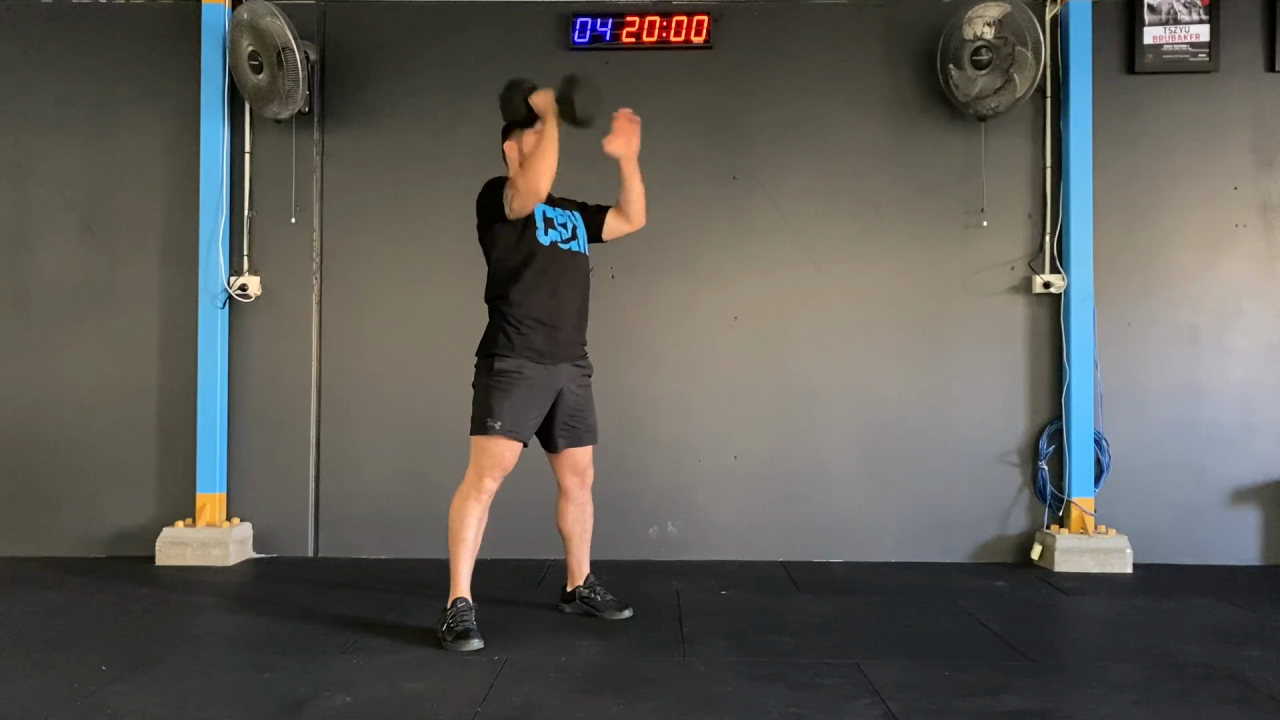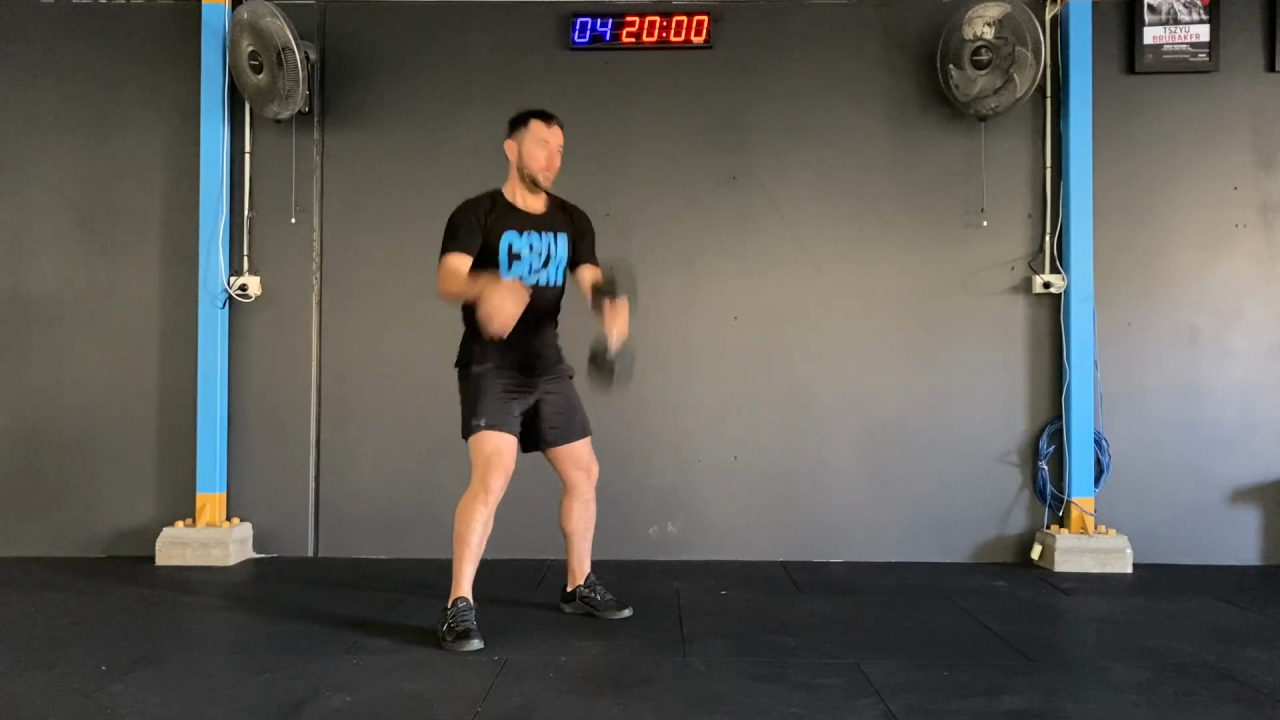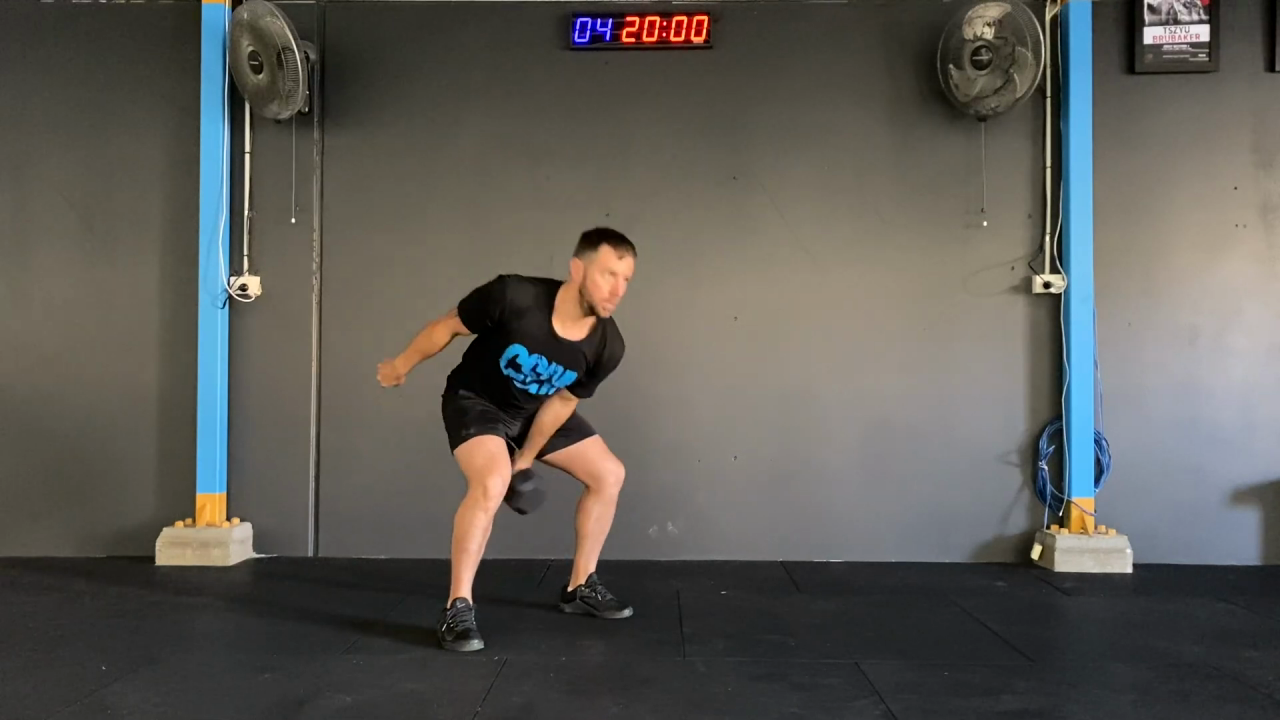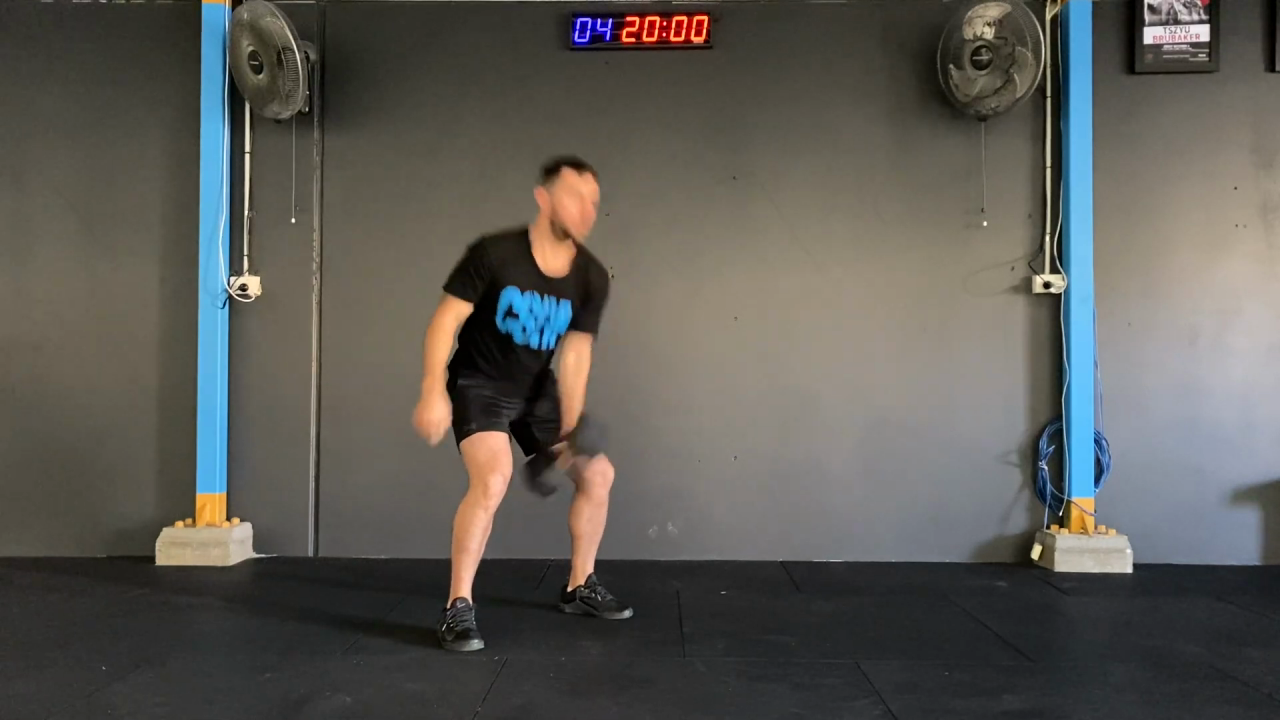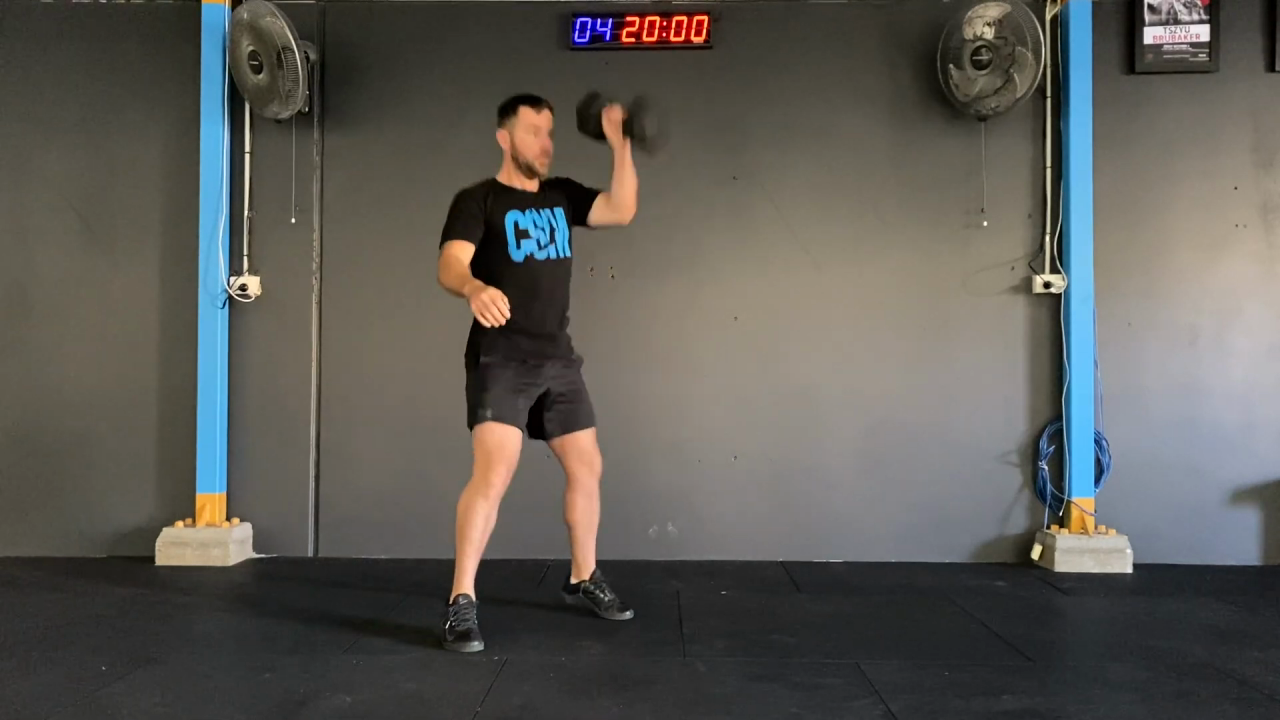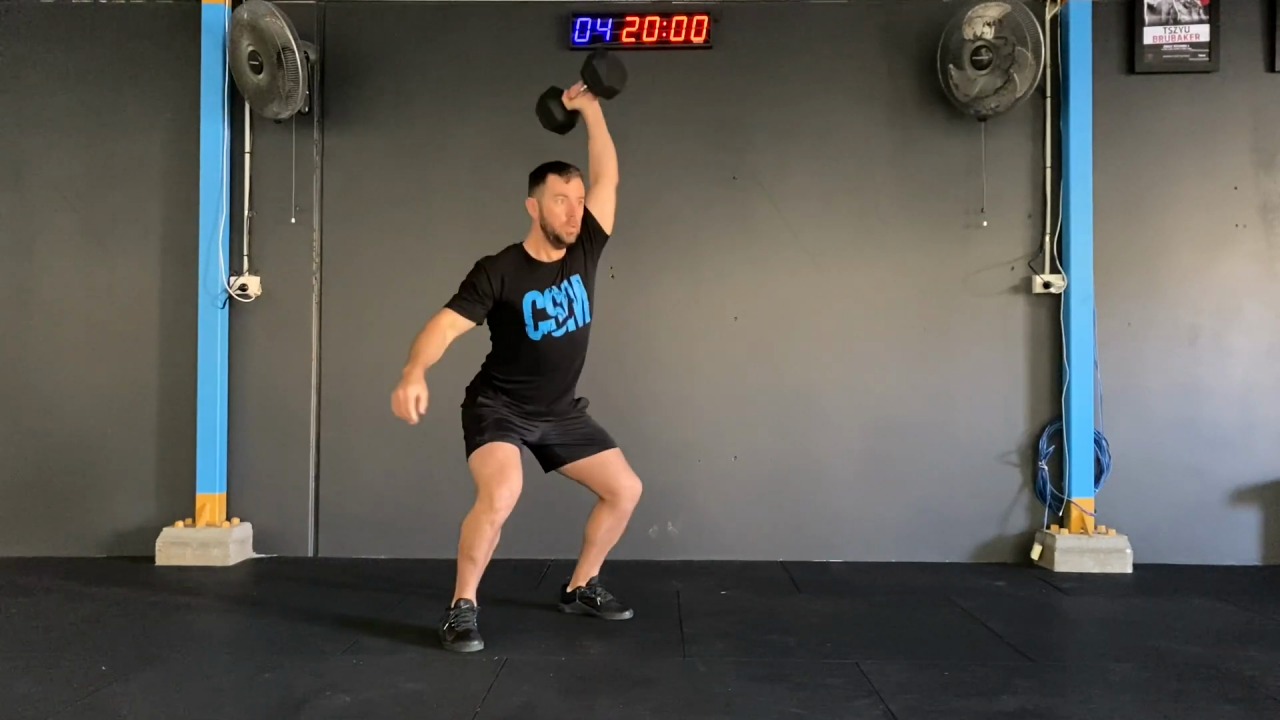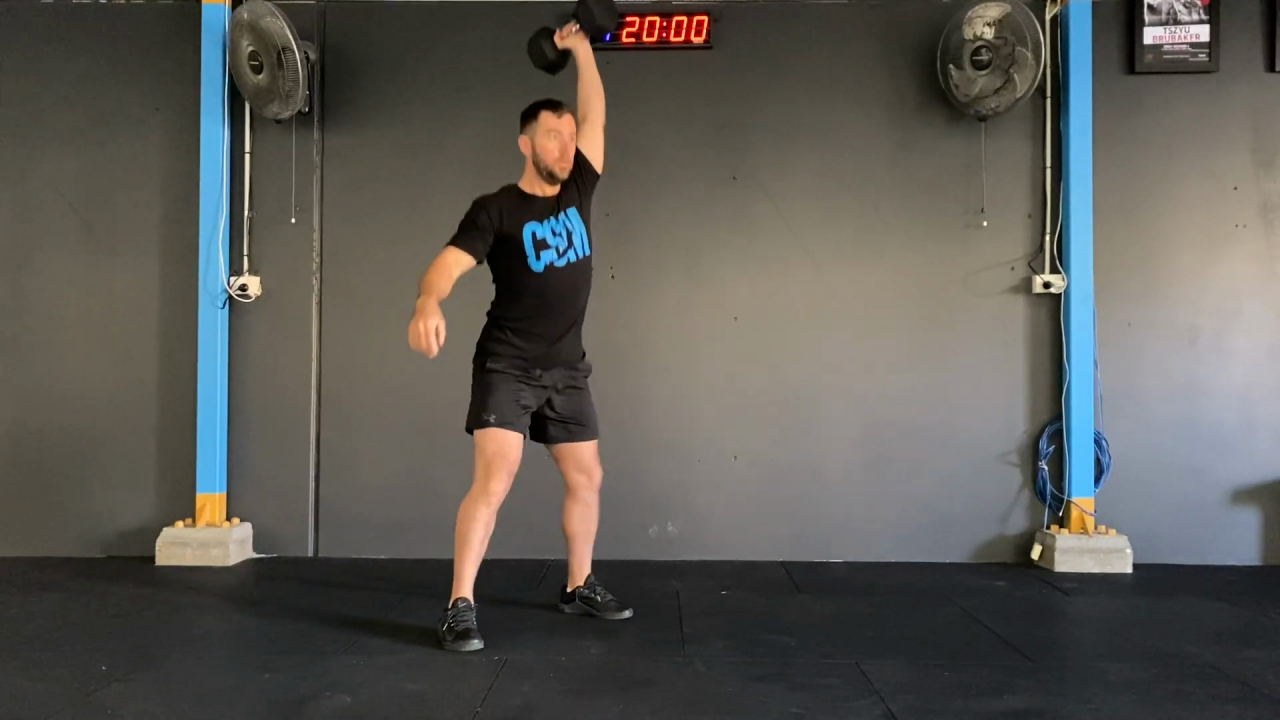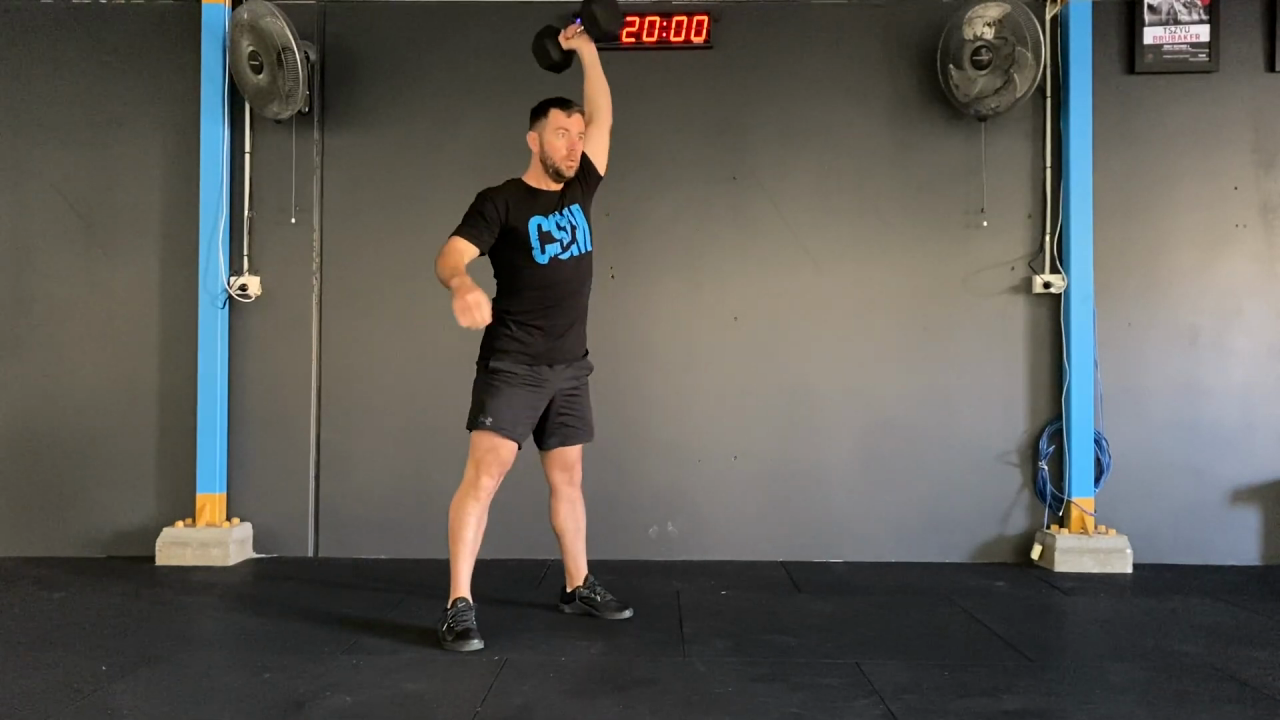
dt=0.4s
person 1, frame 1
left shoulder: (573, 211)
right shoulder: (498, 196)
left elbow: (633, 218)
right elbow: (533, 189)
left wrist: (626, 158)
right wrist: (547, 115)
left hip: (570, 366)
right hip: (513, 362)
left knee: (578, 478)
right knee: (485, 479)
left ankle: (579, 585)
right ankle: (457, 605)
person 1, frame 2
left shoulder: (571, 220)
right shoulder: (478, 213)
left elbow: (590, 280)
right elbow: (450, 278)
left wrist: (612, 306)
right wrist: (485, 287)
left hip: (547, 369)
right hip: (490, 369)
left knee: (581, 473)
right knee: (492, 479)
left ankle: (580, 585)
right ankle: (459, 606)
person 1, frame 3
left shoulder: (607, 347)
right shoulder: (514, 297)
left elbow: (562, 403)
right elbow: (446, 326)
left wrist: (527, 457)
right wrist: (399, 365)
left hip: (536, 411)
right hip: (475, 401)
left knee: (609, 475)
right knee: (492, 481)
left ankle: (580, 586)
right ankle: (458, 608)
person 1, frame 4
left shoulder: (592, 278)
right shoulder: (494, 253)
left elbow: (575, 352)
right elbow: (447, 319)
left wrist: (570, 429)
right wrist: (432, 391)
left hip: (537, 388)
right hip: (478, 385)
left knee: (596, 475)
right knee: (491, 481)
left ankle: (581, 586)
right ankle: (458, 607)
person 1, frame 5
left shoulder: (561, 194)
right shoulder: (477, 201)
left elbow: (622, 209)
right elbow: (450, 265)
left wrist: (619, 145)
right wrist: (478, 290)
left hip: (557, 359)
right hip: (501, 362)
left knee: (586, 468)
right knee: (494, 473)
left ankle: (584, 580)
right ankle: (461, 603)
person 1, frame 6
left shoulder: (585, 251)
right shoulder: (500, 272)
left elbow: (608, 180)
right elbow: (444, 325)
left wrist: (591, 111)
right wrist: (413, 374)
left hip: (559, 411)
right hip: (498, 407)
left knee: (625, 490)
right knee: (500, 495)
left ankle: (581, 587)
right ankle: (462, 607)
person 1, frame 7
left shoulder: (578, 190)
right shoulder: (497, 210)
left elbow: (596, 117)
right elbow: (448, 263)
left wrist: (582, 51)
right wrist: (428, 304)
left hip: (567, 369)
right hip: (507, 367)
left knee: (584, 478)
right knee: (494, 481)
left ankle: (579, 586)
right ankle: (460, 604)
person 1, frame 8
left shoulder: (579, 191)
right shoulder: (500, 201)
left elbow: (603, 119)
right elbow: (448, 258)
left wrist: (586, 50)
right wrist: (462, 285)
left hip: (569, 366)
right hip: (512, 365)
left knee: (567, 478)
right knee: (483, 478)
left ankle: (579, 587)
right ankle: (459, 605)
